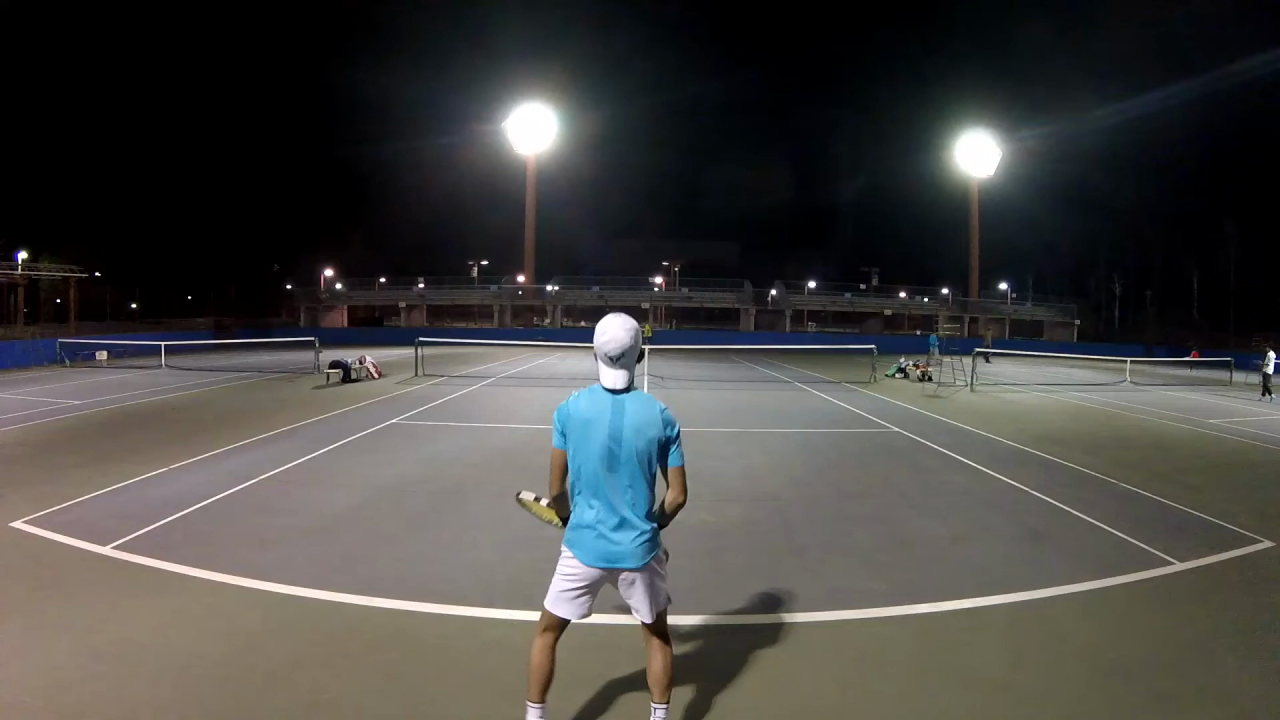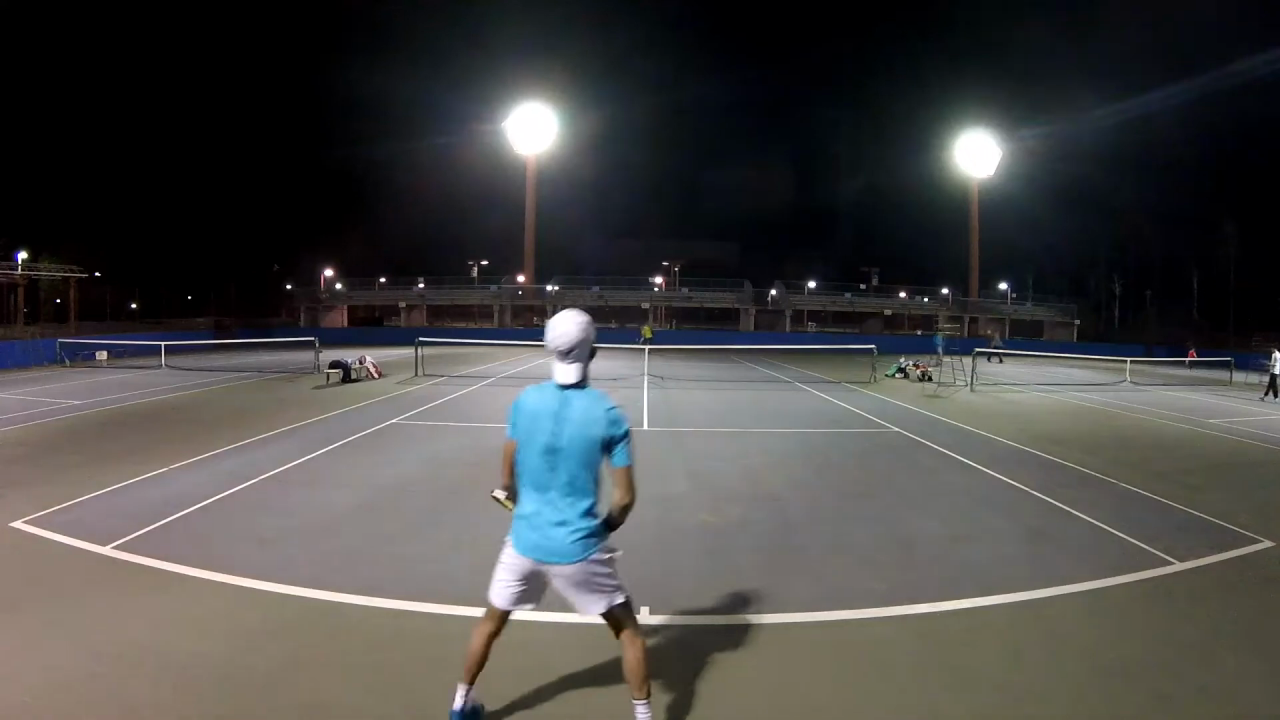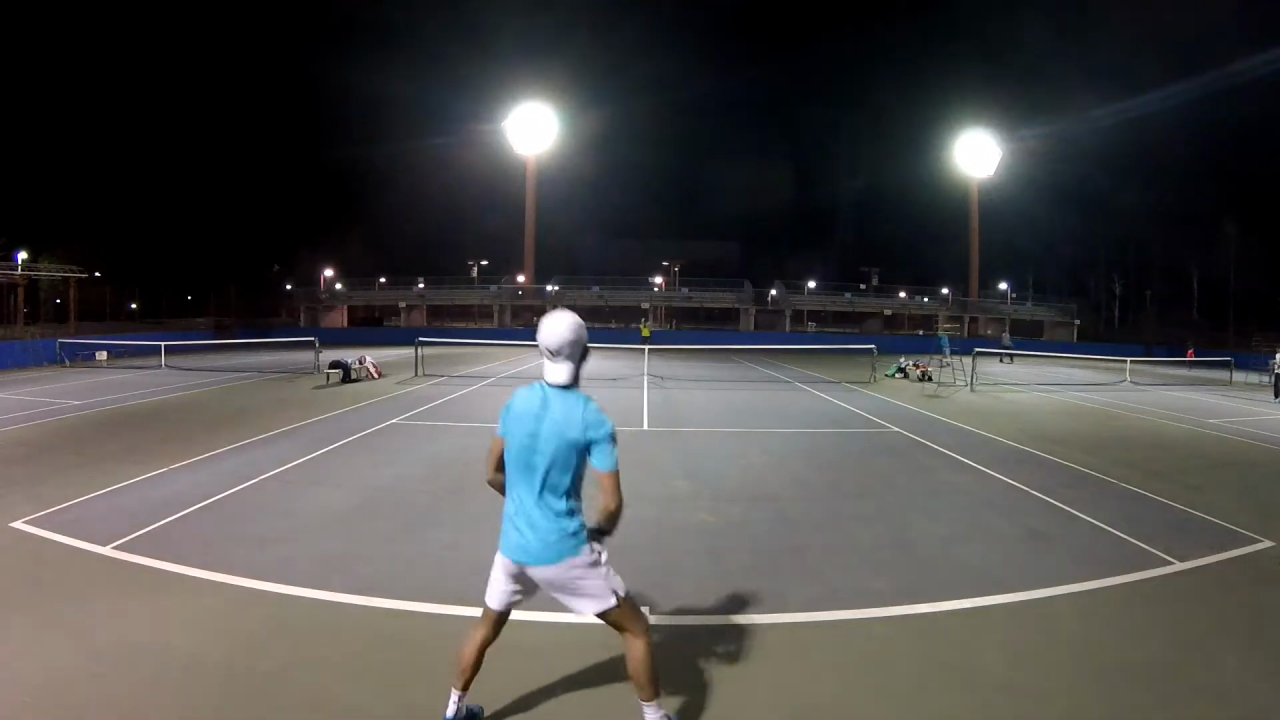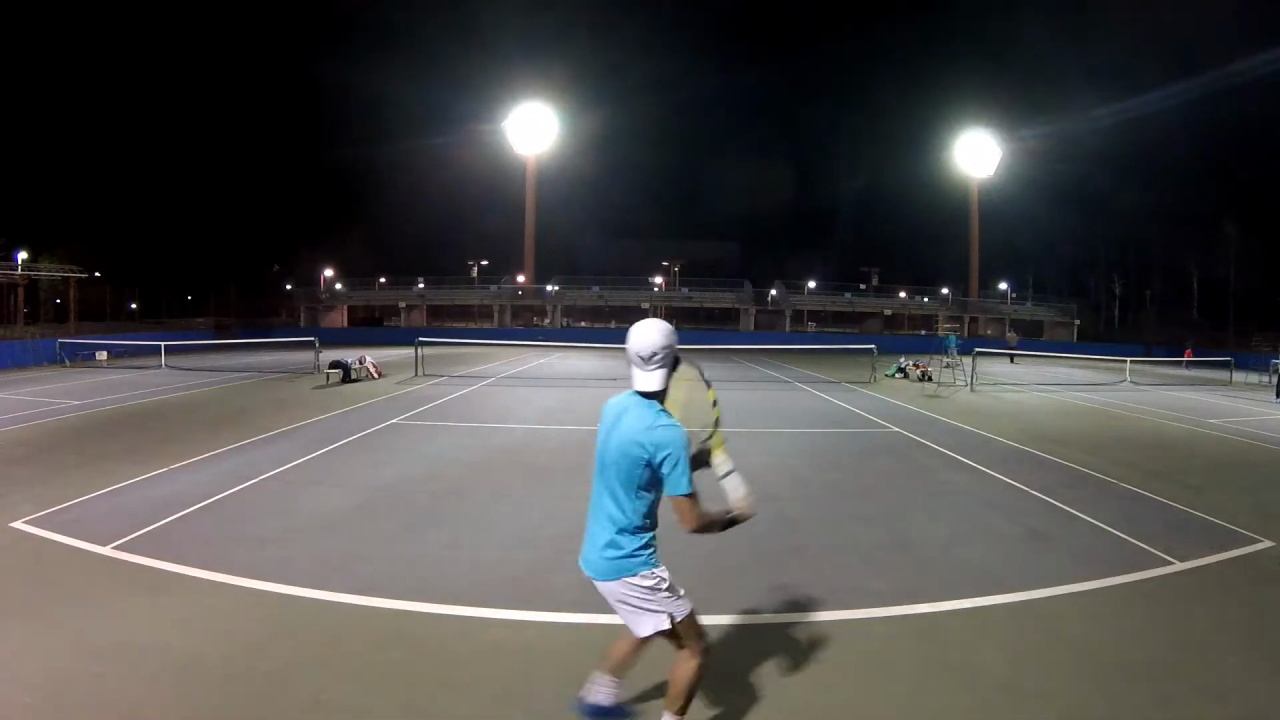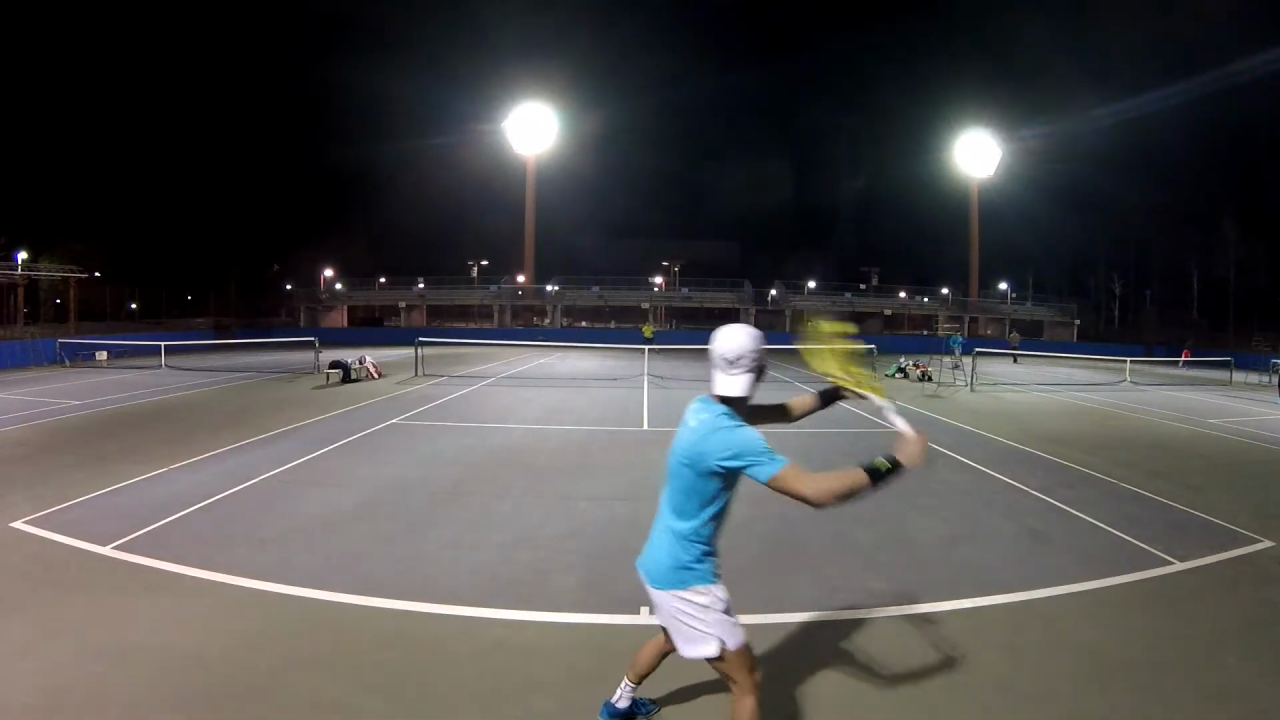
dt=0.4s
person 1, frame 1
left shoulder: (570, 409)
right shoulder: (661, 416)
left elbow: (556, 490)
right elbow: (677, 496)
left hip: (583, 548)
right hip: (640, 551)
left knee: (546, 633)
right knee: (657, 636)
person 1, frame 2
left shoulder: (525, 403)
right shoulder: (608, 415)
left elbow: (507, 481)
right elbow: (625, 499)
right wrist: (604, 528)
left hip: (526, 542)
right hip: (580, 548)
left knee: (491, 624)
right knee: (629, 631)
person 1, frame 3
left shoulder: (517, 402)
right shoulder: (593, 420)
left elbow: (494, 475)
right elbow: (611, 504)
right wrist: (597, 532)
left hip: (515, 545)
right hip: (565, 552)
left knee: (487, 626)
right knee: (637, 631)
person 1, frame 4
left shoulder: (615, 407)
right shoulder: (665, 433)
right elbow: (692, 523)
left wrist: (690, 463)
right wrist: (736, 518)
left hip: (597, 558)
right hip: (629, 569)
left knee: (645, 629)
right knee: (694, 648)
person 1, frame 5
left shoulder: (703, 408)
right shoulder: (731, 435)
left elbow: (780, 412)
right elbow: (813, 492)
left wrist: (836, 392)
right wrist: (892, 462)
left hip: (658, 566)
right hip: (686, 580)
left knee: (671, 635)
right knee: (745, 682)
